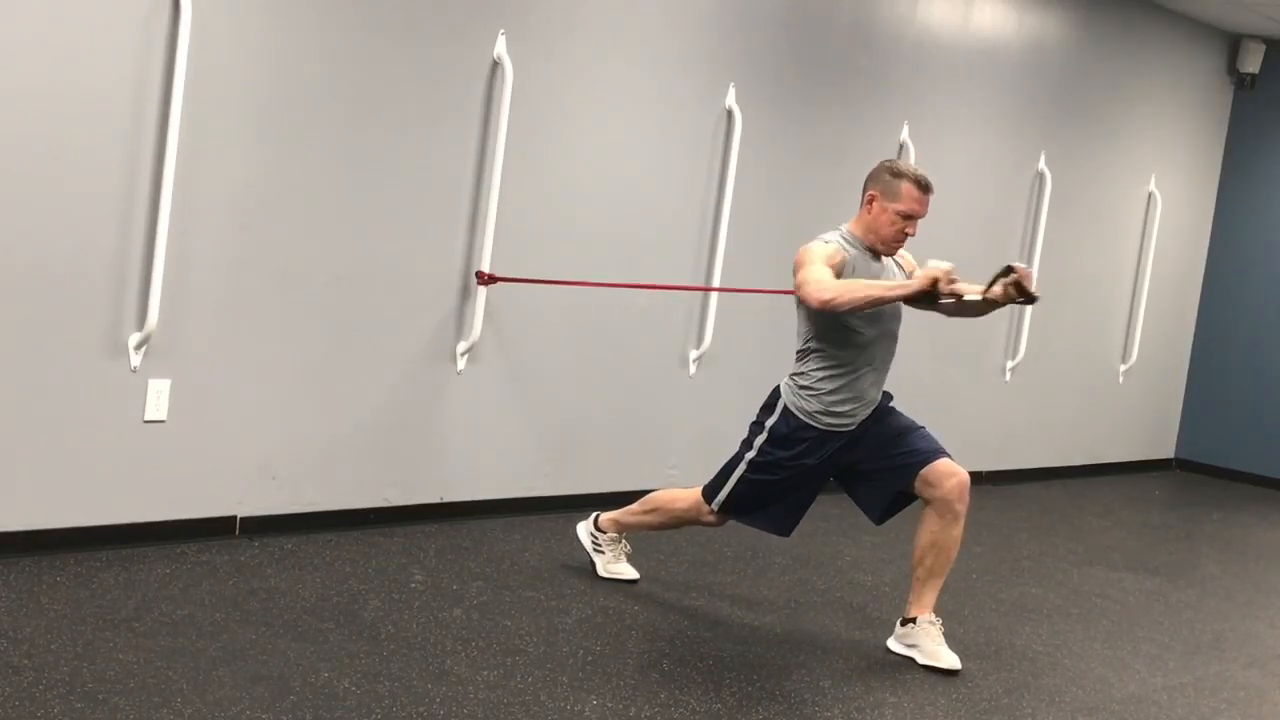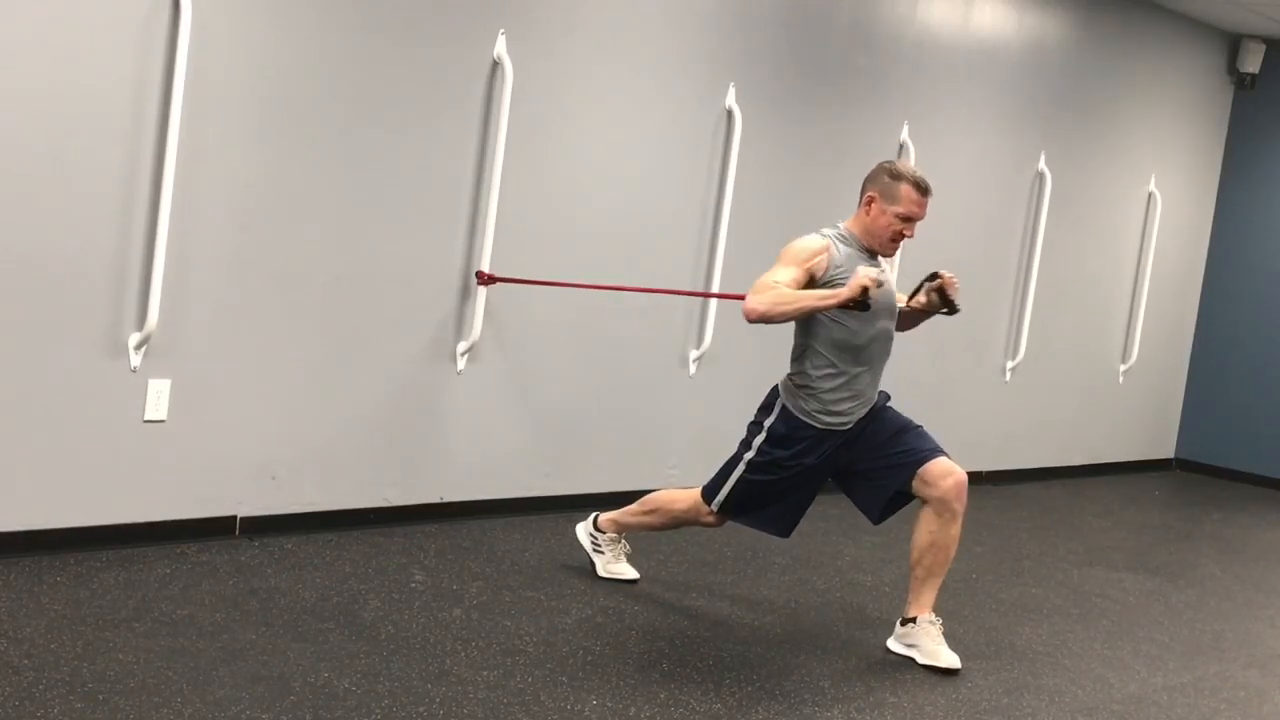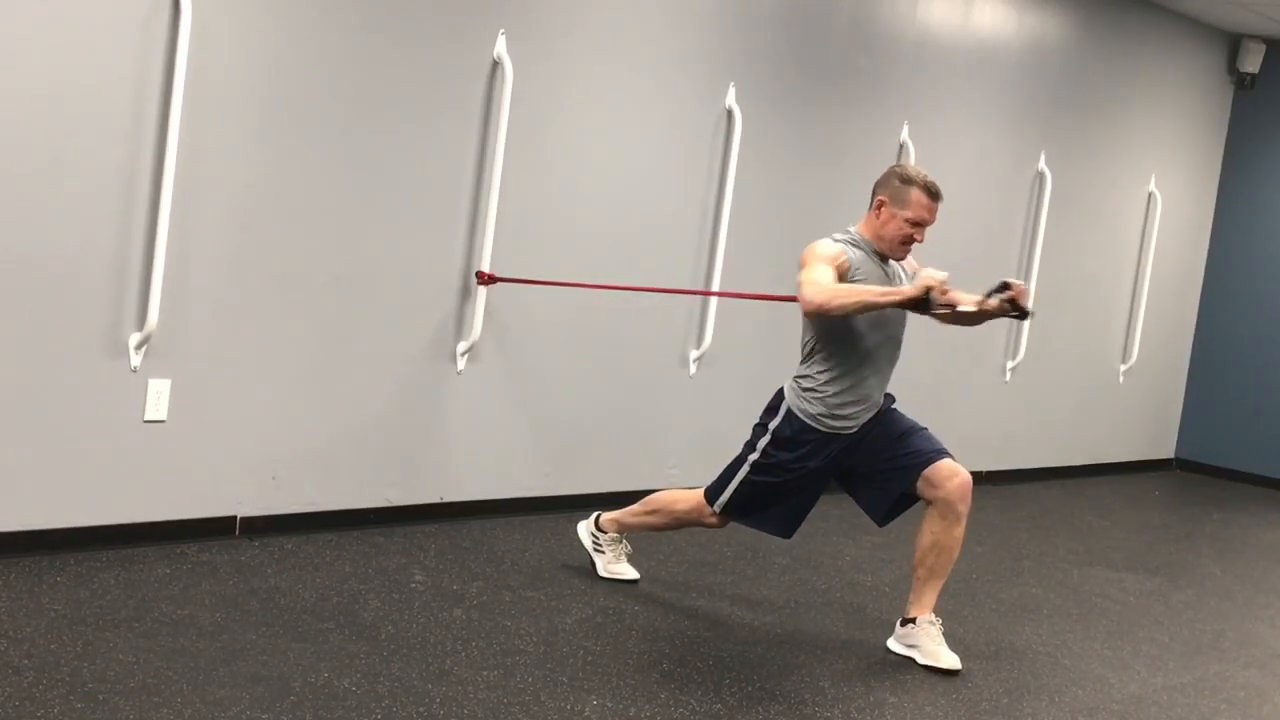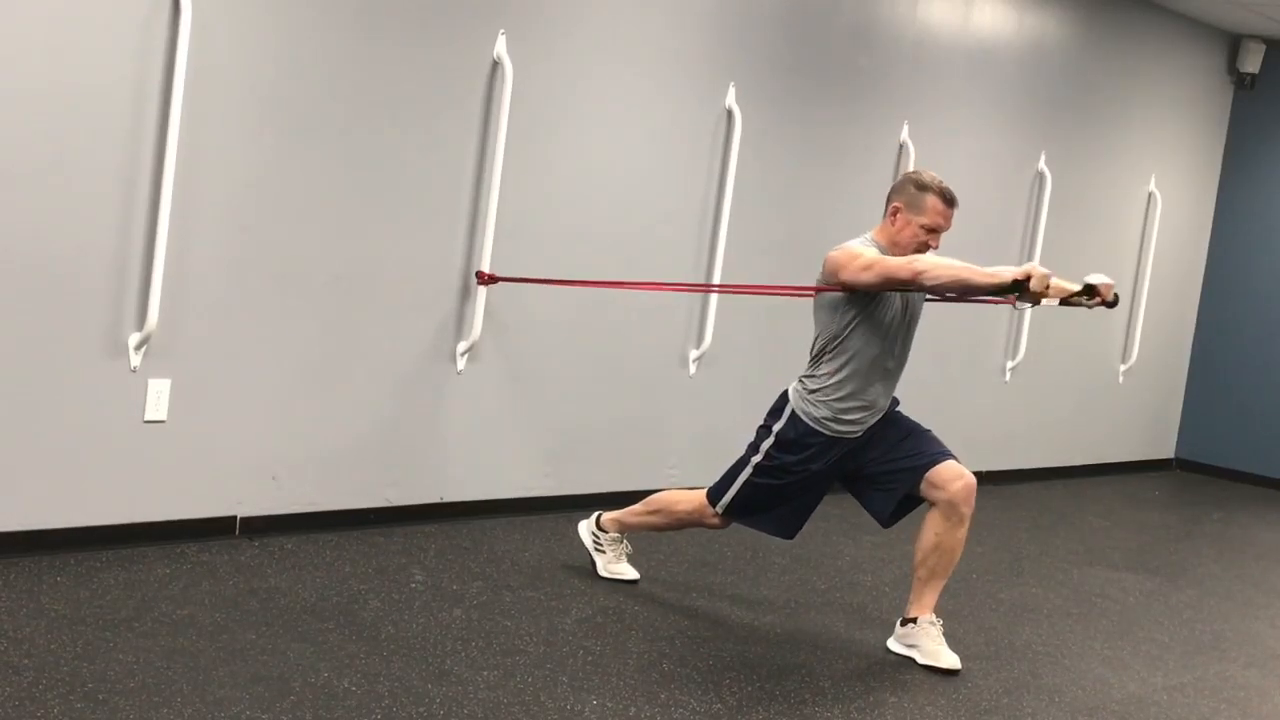
dt=0.3s
person 1, frame 1
left shoulder: (895, 260)
right shoulder: (825, 253)
left elbow: (955, 301)
right elbow: (819, 297)
left wrist: (997, 294)
right wrist: (905, 288)
left hip: (867, 418)
right hip: (804, 421)
left knee: (951, 486)
right knee: (711, 507)
left ankle: (917, 626)
right ankle: (604, 527)
person 1, frame 2
left shoulder: (875, 257)
right shoulder: (816, 250)
left elbow: (898, 319)
right elbow: (757, 306)
left wrist: (928, 301)
right wrist: (839, 296)
left hip: (866, 417)
right hip: (802, 421)
left knee: (948, 485)
right knee: (711, 510)
left ankle: (917, 625)
right ankle: (604, 527)
person 1, frame 3
left shoulder: (899, 264)
right shoulder: (827, 253)
left elbow: (947, 306)
right elbow: (817, 300)
left wrist: (992, 304)
right wrist: (906, 293)
left hip: (870, 419)
right hip: (806, 423)
left knee: (952, 486)
right knee: (714, 510)
left ankle: (917, 624)
right ankle: (605, 527)
person 1, frame 4
left shoulder: (923, 264)
right shoulder: (850, 258)
left elbow: (990, 283)
right elbow: (914, 272)
left wrist: (1073, 289)
right wrist: (1012, 275)
left hip: (875, 424)
right hip: (810, 425)
left knee: (957, 489)
right knee: (718, 511)
left ankle: (917, 626)
right ankle: (607, 527)
